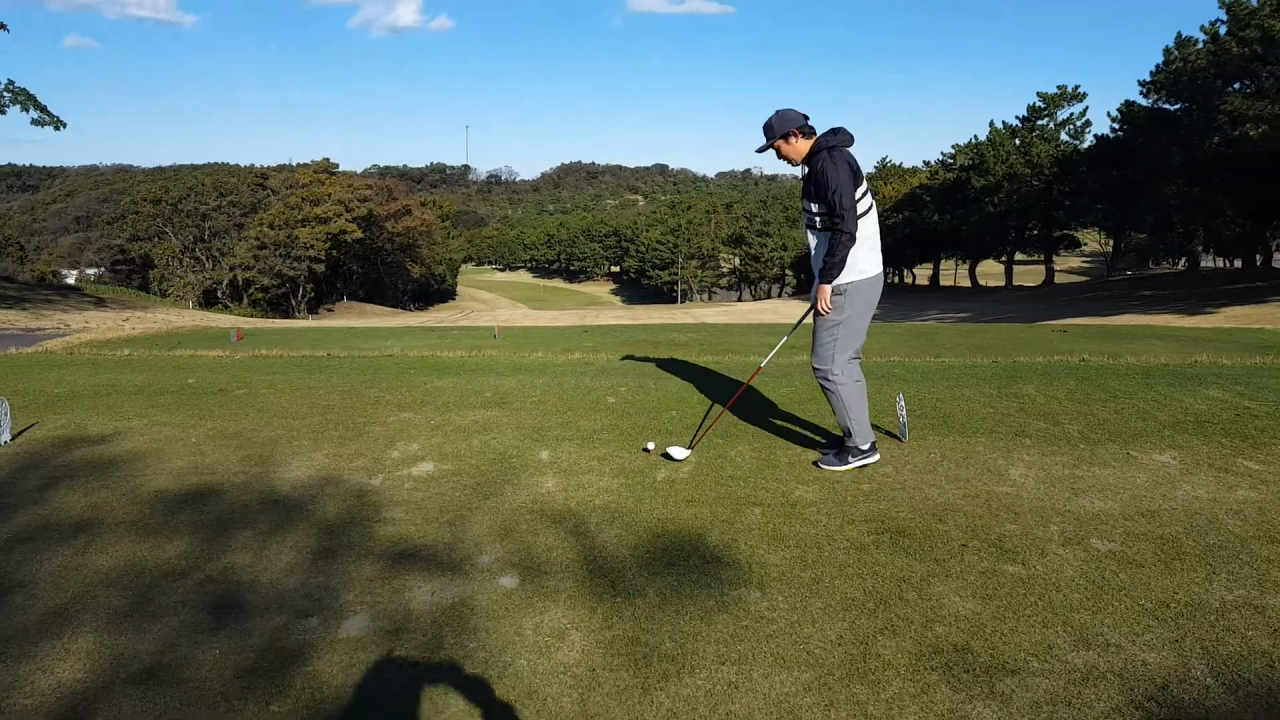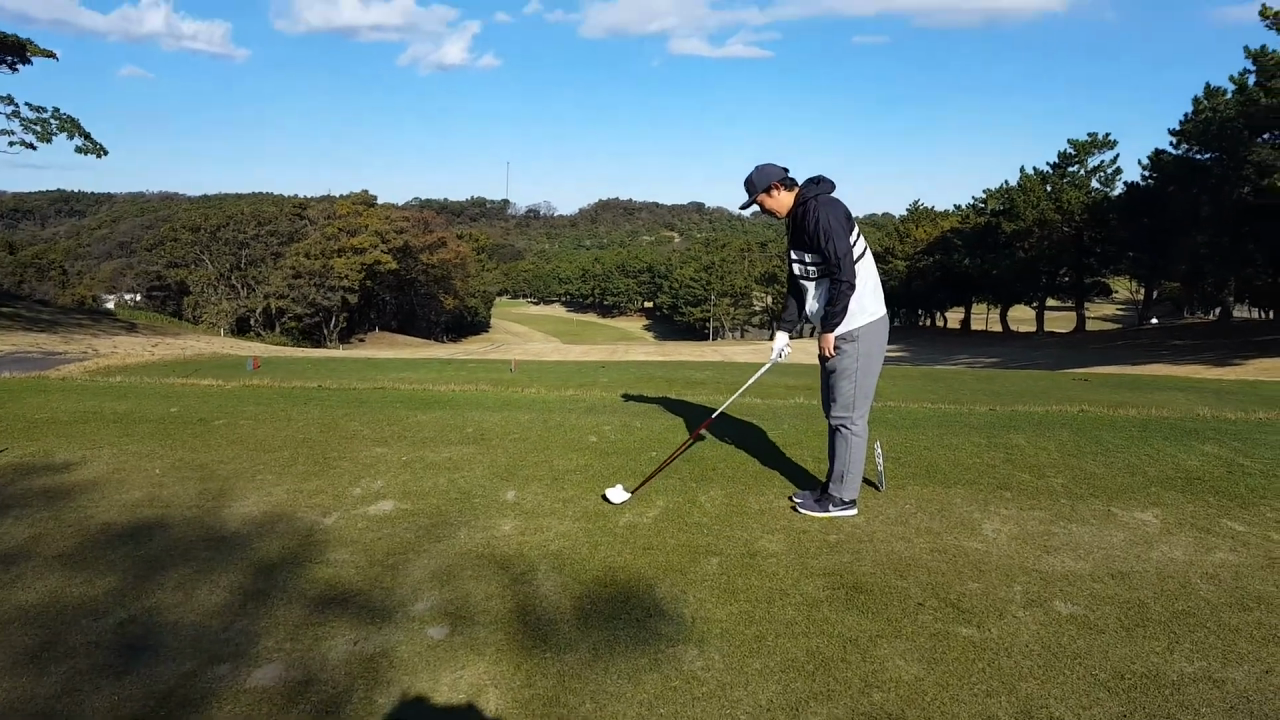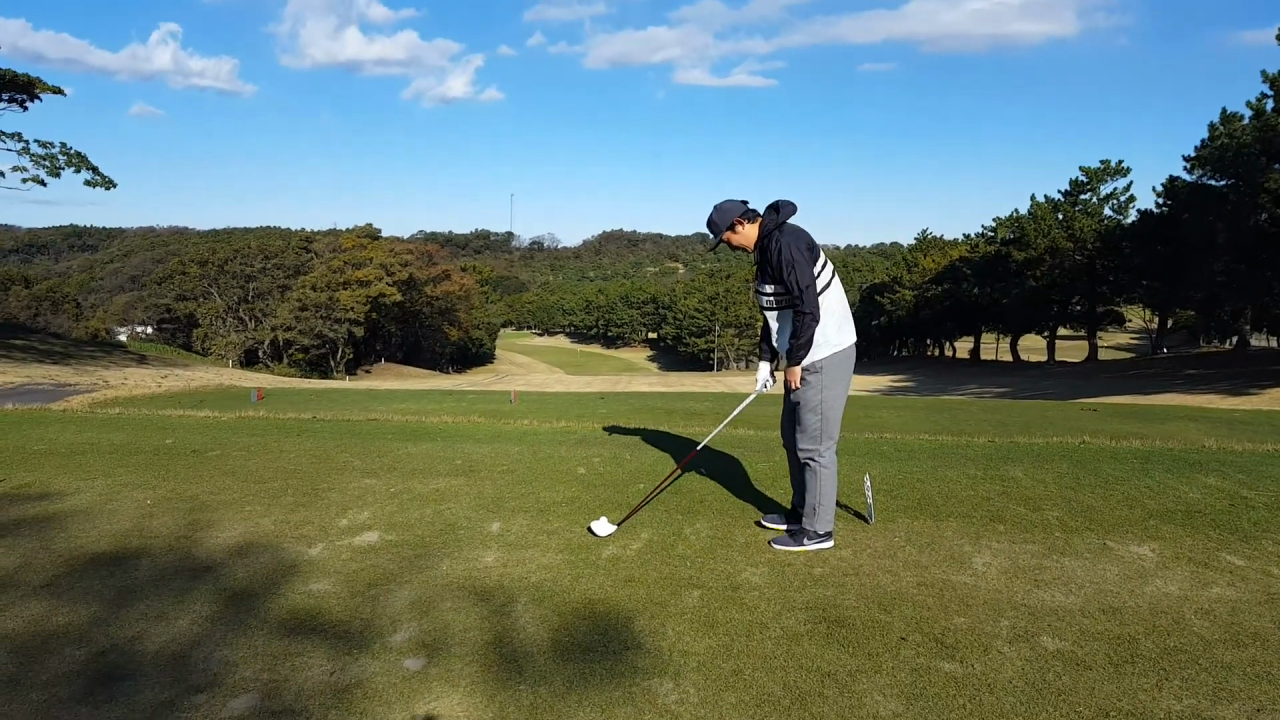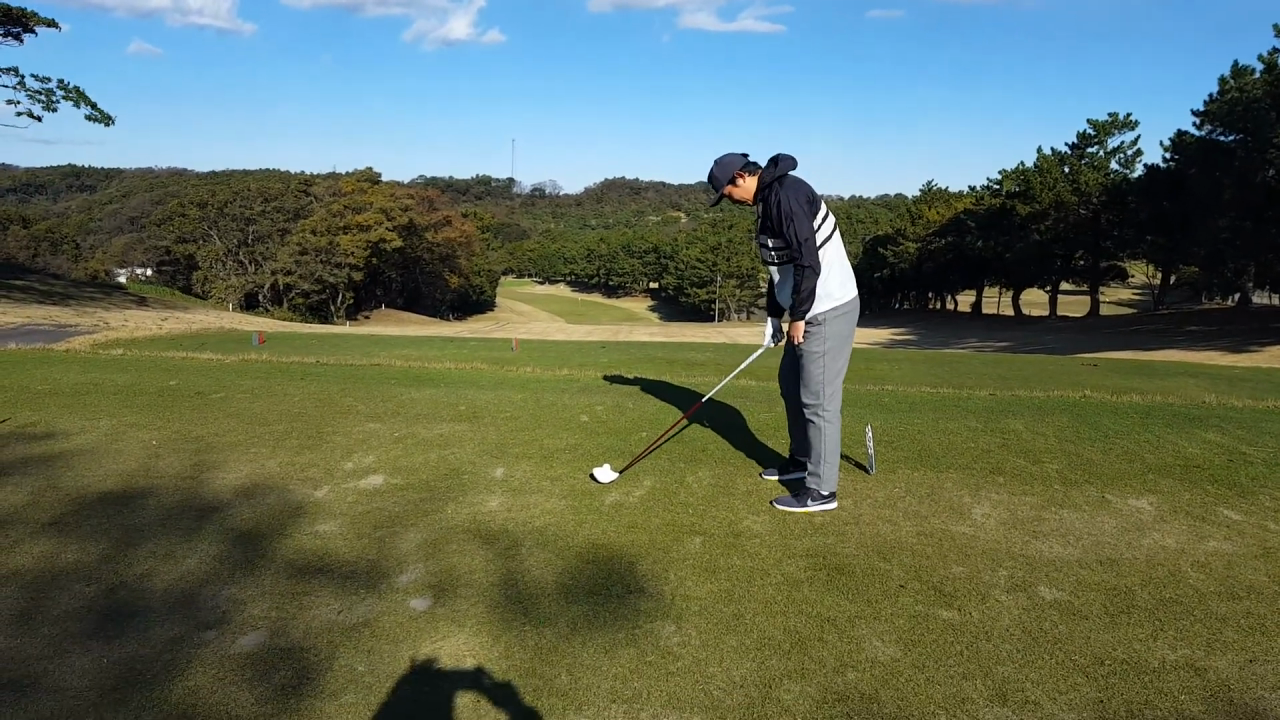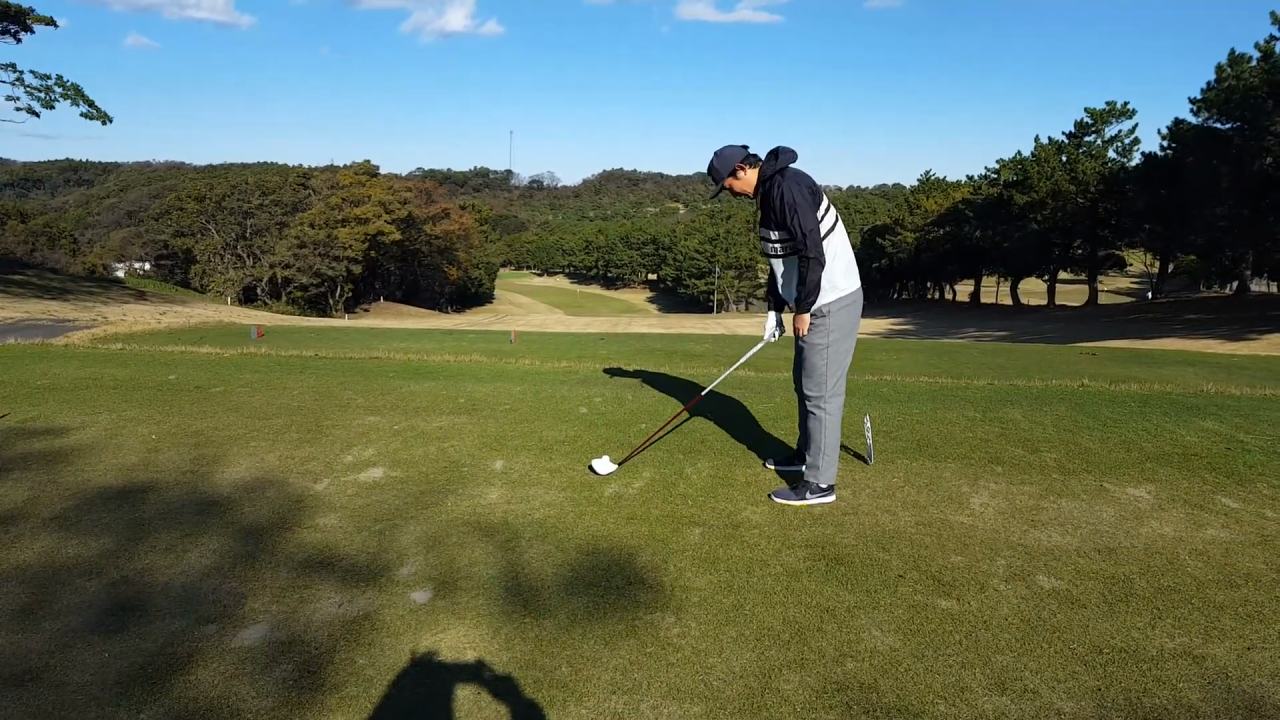
dt=1s
person 1, frame 1
left shoulder: (831, 162)
right shoulder: (821, 164)
left elbow: (846, 230)
left wrist: (825, 282)
right wrist: (823, 280)
left hip: (851, 282)
right hip: (849, 279)
left knee: (828, 365)
right knee: (842, 361)
left ankle: (862, 445)
right ankle: (857, 436)
person 1, frame 2
left shoulder: (824, 211)
right shoulder: (796, 220)
left elbow: (845, 277)
right elbow: (797, 282)
left wrist: (828, 328)
right wrist: (784, 330)
left hip: (857, 327)
right hip: (838, 327)
left knee: (848, 414)
right knee: (835, 411)
left ankle: (843, 498)
right ankle: (834, 487)
person 1, frame 3
left shoulder: (786, 242)
right shoulder: (766, 247)
left elbow: (808, 309)
right elbow: (774, 311)
left wrist: (794, 361)
right wrist: (767, 360)
left hip: (823, 357)
right hip: (805, 356)
left knee: (815, 446)
right knee: (793, 438)
left ankle: (817, 530)
right ankle: (801, 513)
person 1, frame 4
left shoulder: (786, 194)
right shoulder: (770, 199)
left elbow: (808, 262)
left wrist: (797, 316)
right wrist: (774, 316)
left hip: (827, 310)
right hip: (811, 310)
left knee: (819, 399)
right knee: (791, 385)
left ankle: (822, 490)
right ankle: (801, 461)
person 1, frame 5
left shoulder: (788, 186)
right shoulder: (770, 192)
left elbow: (813, 253)
right elbow: (781, 258)
left wrist: (802, 309)
right wrist: (774, 310)
left hip: (831, 302)
right hip: (816, 302)
left knee: (822, 391)
right knee: (806, 383)
left ankle: (820, 483)
right ankle: (807, 454)
